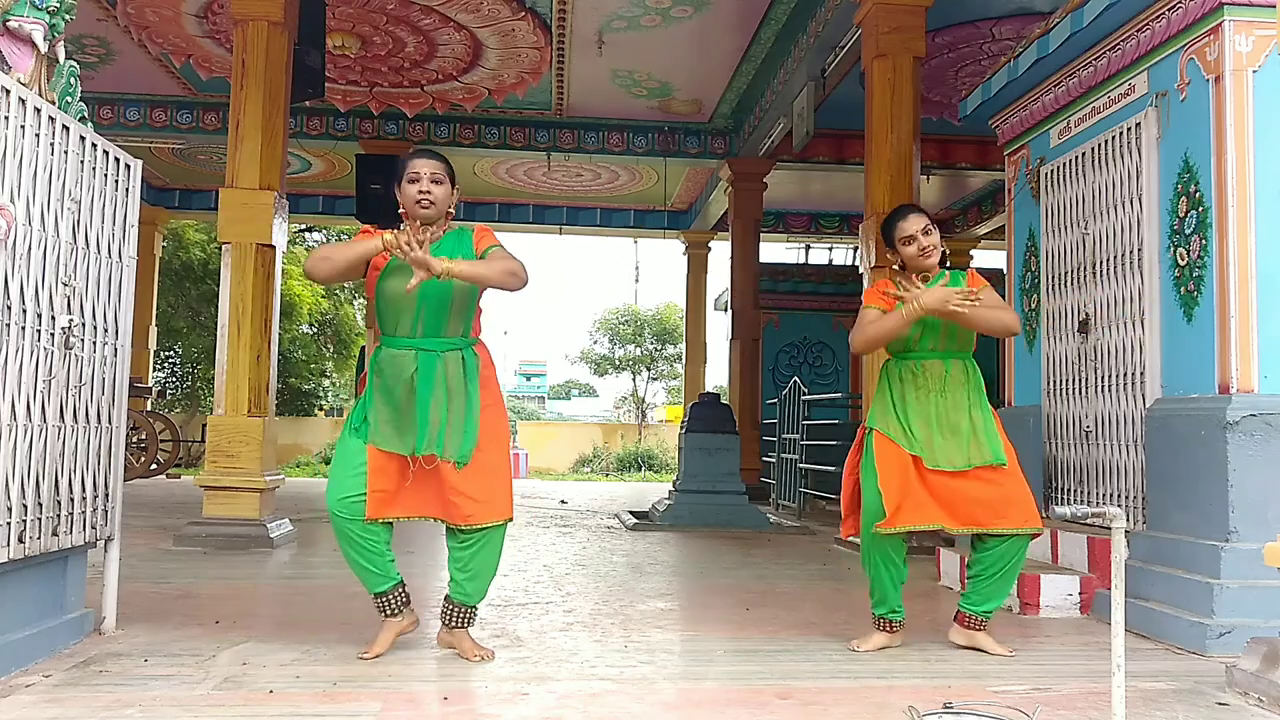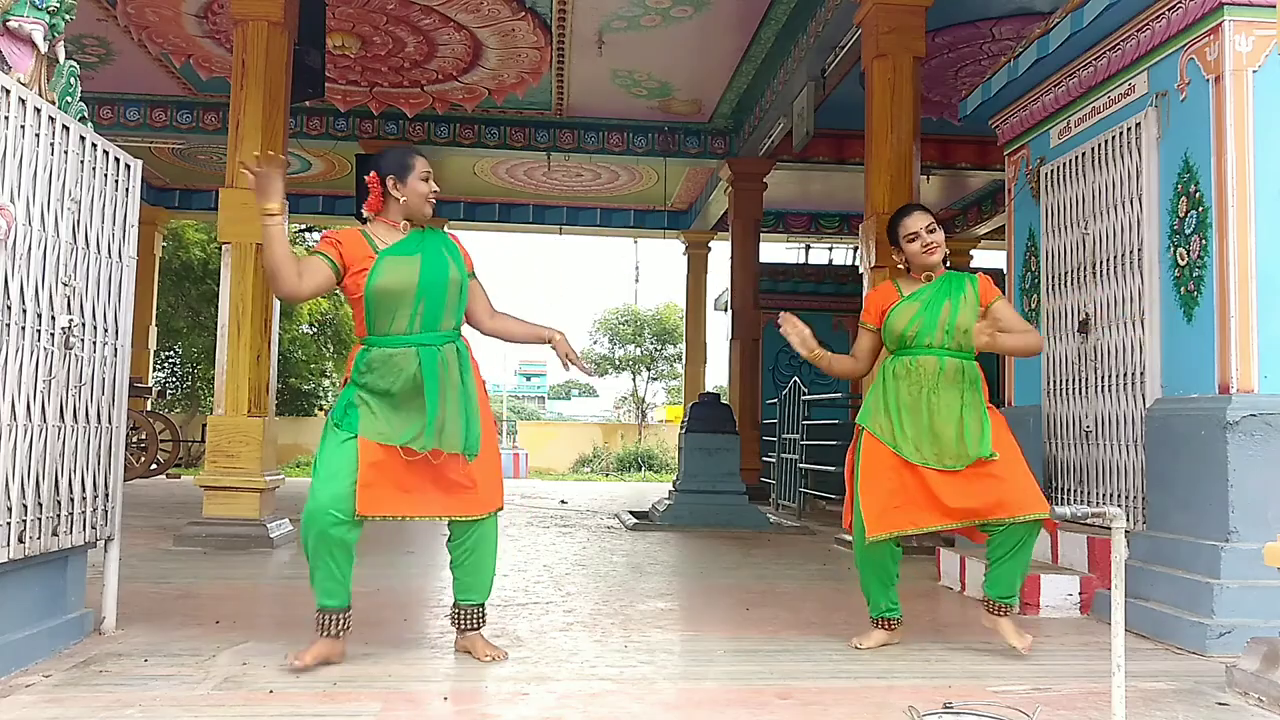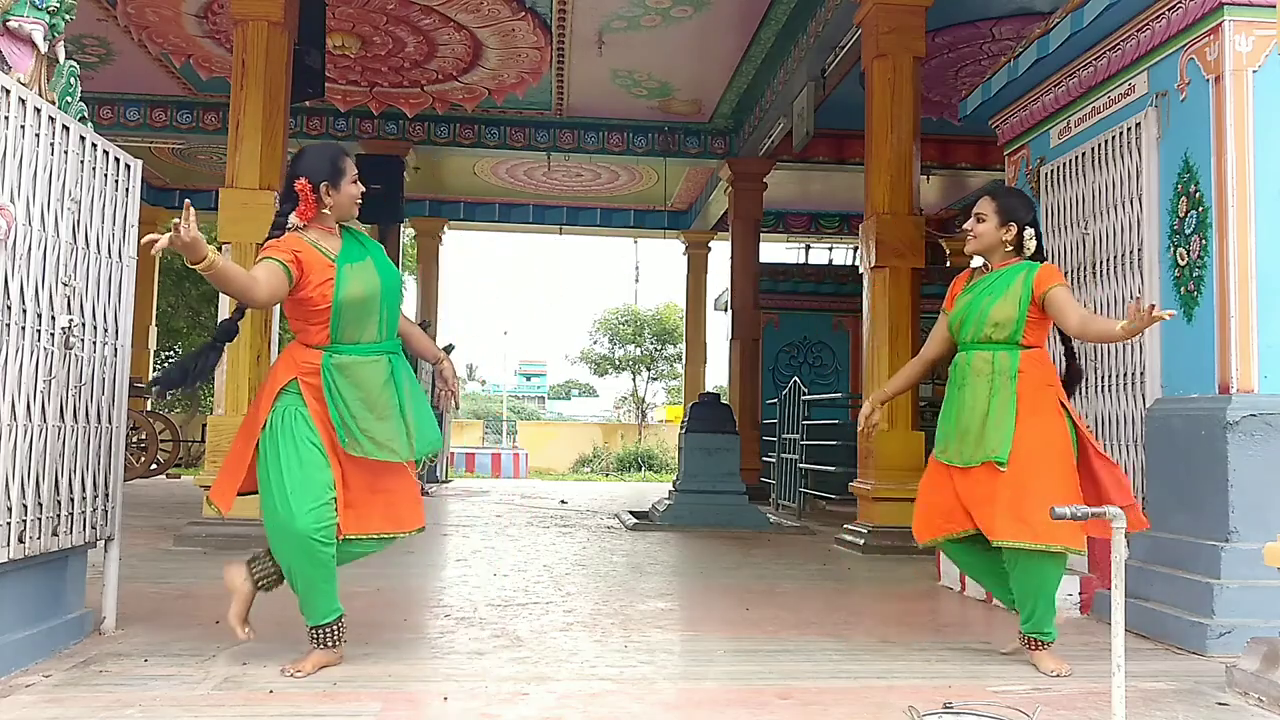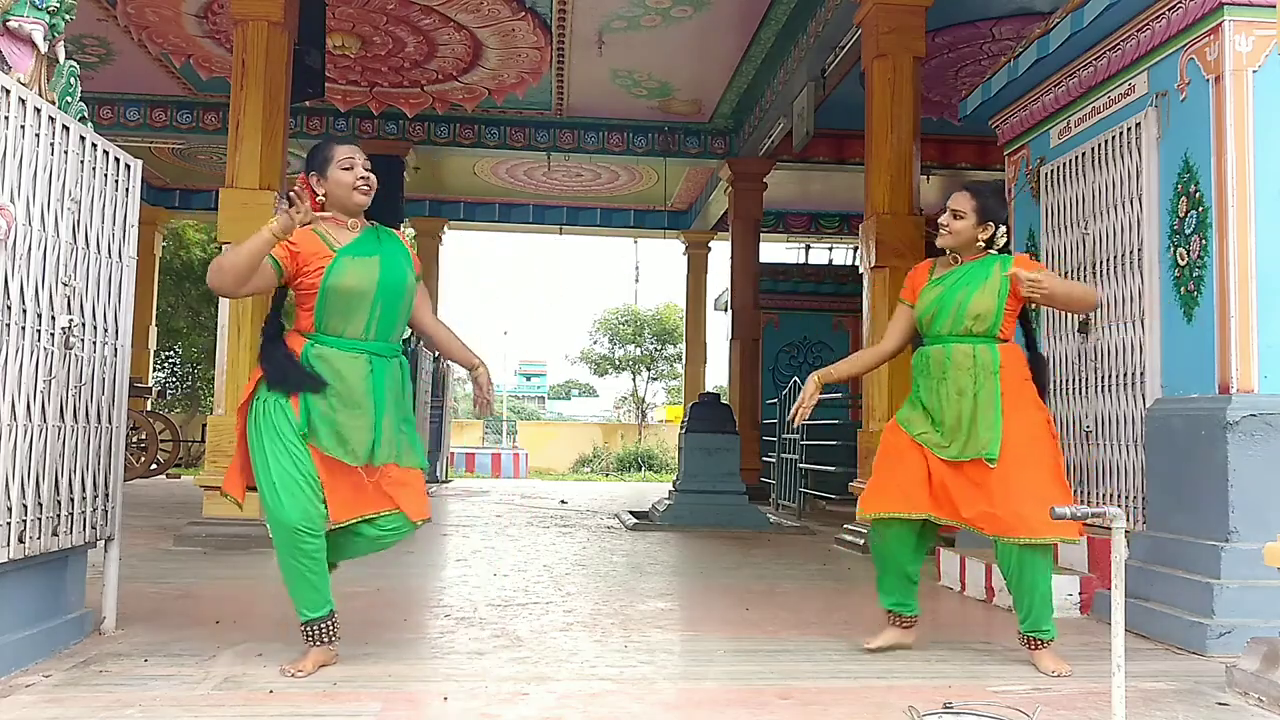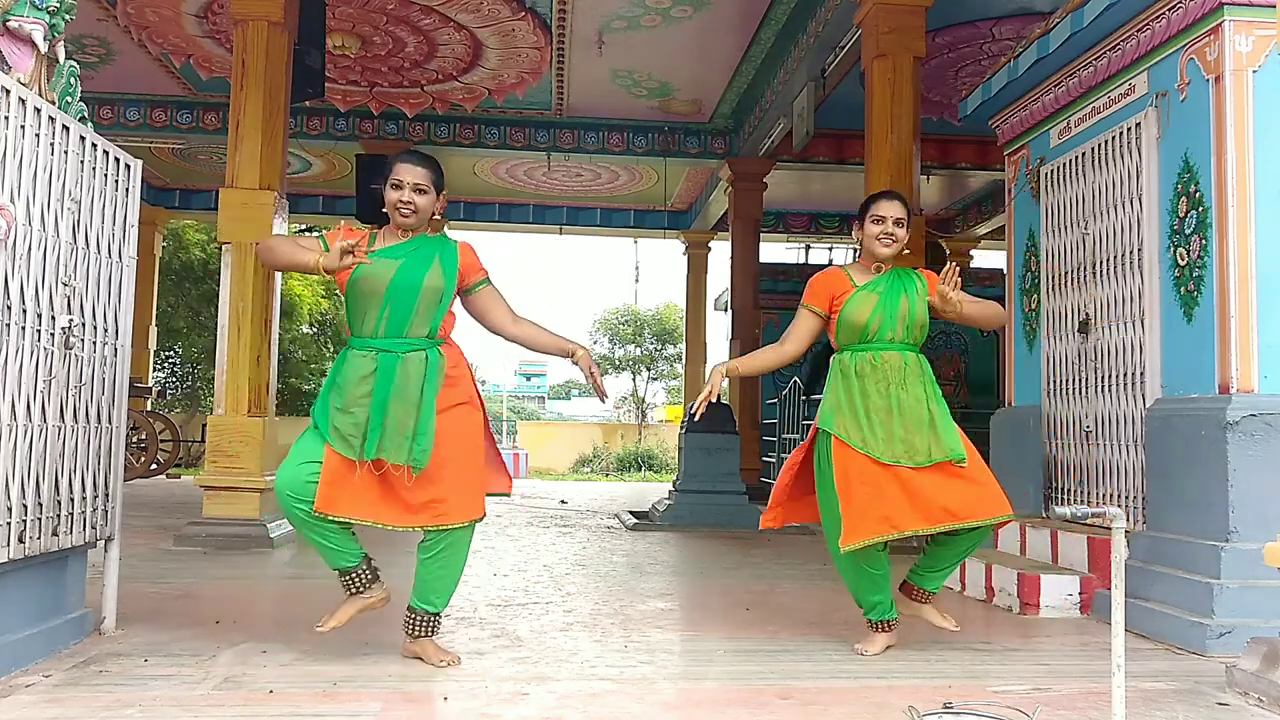
dt=0.5s
person 1, frame 1
left shoulder: (475, 241)
right shoulder: (375, 244)
left elbow: (517, 275)
right elbow: (315, 266)
left wrist: (442, 265)
right wrist: (386, 245)
left hip: (461, 391)
right hip: (391, 392)
left knee: (481, 510)
right knee: (349, 501)
left ankle: (456, 624)
right ankle: (395, 610)
person 1, frame 2
left shoulder: (448, 247)
right shoulder: (346, 245)
left elbow: (486, 317)
right elbow: (289, 286)
left wrist: (550, 335)
right wrist: (271, 209)
left hip: (450, 389)
right hip: (375, 391)
left knee: (474, 505)
right knee: (326, 508)
left ankle: (469, 627)
right ankle: (331, 630)
person 1, frame 3
left shoulder: (361, 243)
right shoulder: (290, 252)
left elbow: (389, 315)
right elbow: (253, 289)
left wrist: (437, 357)
right wrist: (197, 251)
left hip: (376, 398)
right hip: (313, 399)
left knee: (375, 524)
right knee: (307, 523)
left ankle: (256, 573)
right ankle: (327, 639)
person 1, frame 4
left shoulder: (393, 244)
right shoulder: (299, 243)
left elbow: (425, 319)
right elbow: (221, 280)
left wrist: (474, 364)
right wrist: (276, 228)
left hip: (373, 398)
right hip: (303, 393)
left knee: (399, 515)
right knee: (298, 517)
left ankle: (316, 564)
right ankle: (321, 637)
person 1, frame 5
left shoulder: (455, 255)
right shoulder: (352, 243)
left elbow: (508, 323)
right elbow: (268, 249)
left wrist: (573, 349)
right wrist: (321, 262)
left hip: (435, 393)
right hip: (358, 391)
left knee: (449, 513)
right knee: (297, 487)
left ankle: (420, 632)
right ankle: (364, 581)
person 2, frame 1
left shoulder: (967, 281)
right shoulder: (884, 293)
left elbow: (1011, 323)
right elbow: (859, 342)
left wrist: (939, 307)
right wrist: (919, 306)
left hip: (965, 414)
right hip: (900, 413)
left knee: (1010, 514)
right knee: (882, 509)
left ankle: (971, 621)
right ankle: (887, 623)
person 2, frame 2
left shoulder: (977, 286)
right shoulder: (883, 295)
left elbow: (1031, 340)
right elbow: (857, 366)
left wrist: (992, 340)
right wrist: (814, 351)
left hip: (962, 410)
right hip: (893, 413)
left knee: (1018, 507)
right knee: (878, 518)
left ankle: (999, 606)
right ankle: (885, 620)
person 2, frame 3
left shoulder: (1039, 277)
right shoulder: (963, 284)
left elbow: (1076, 321)
right elbow: (929, 354)
left wrist: (1126, 326)
right wrist: (880, 395)
left hip: (1023, 410)
right hip: (968, 414)
left knee: (1027, 522)
right knee: (959, 529)
left ankle: (1038, 638)
right ankle: (1029, 614)
person 2, frame 4
left shoulder: (1011, 268)
right shoulder: (922, 275)
left elbow: (1086, 296)
right elbow: (886, 347)
left wrist: (1043, 289)
right wrist: (822, 376)
left hip: (996, 404)
right hip: (931, 406)
left knee: (1017, 514)
right knee: (894, 509)
left ankle: (1038, 639)
right ankle: (902, 619)
person 2, frame 5
left shoulder: (923, 283)
right shoulder: (829, 282)
left elbow: (997, 316)
right elbow: (788, 348)
left wrist: (958, 308)
right wrist: (727, 368)
left hip: (917, 410)
right hip: (854, 412)
left knee: (976, 507)
right knee: (858, 523)
left ankle: (918, 589)
right ankle: (882, 620)
